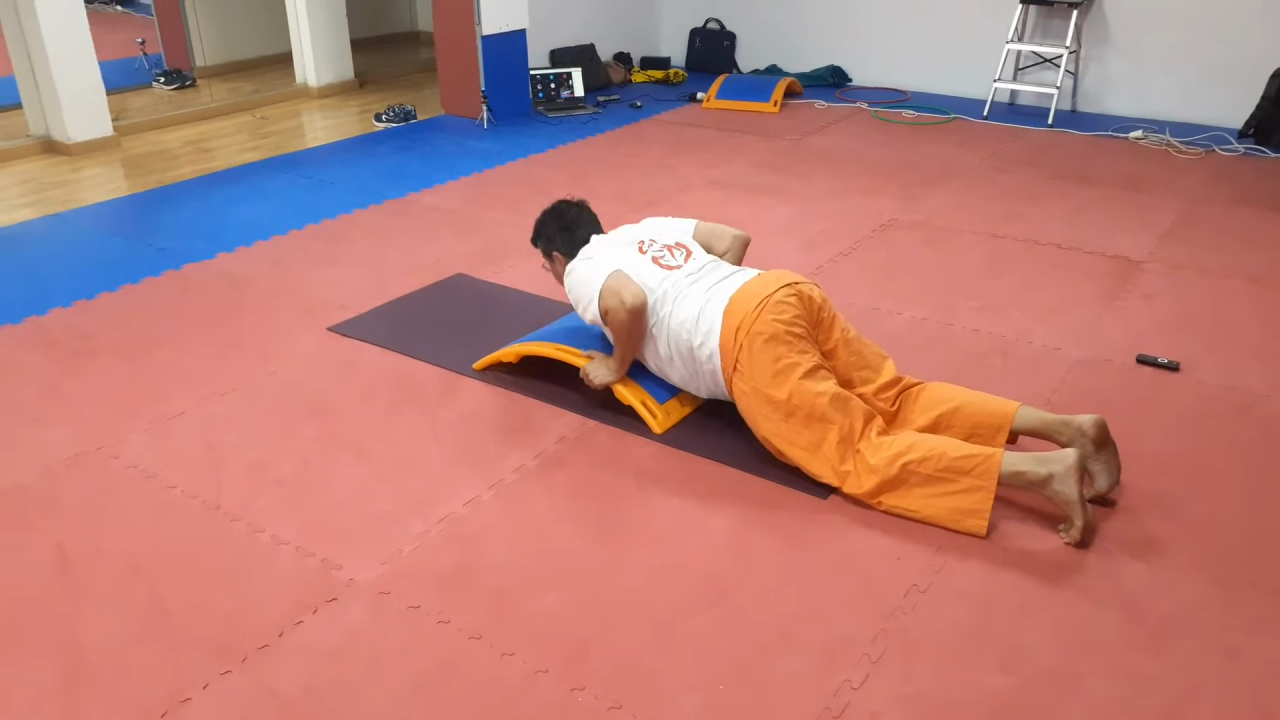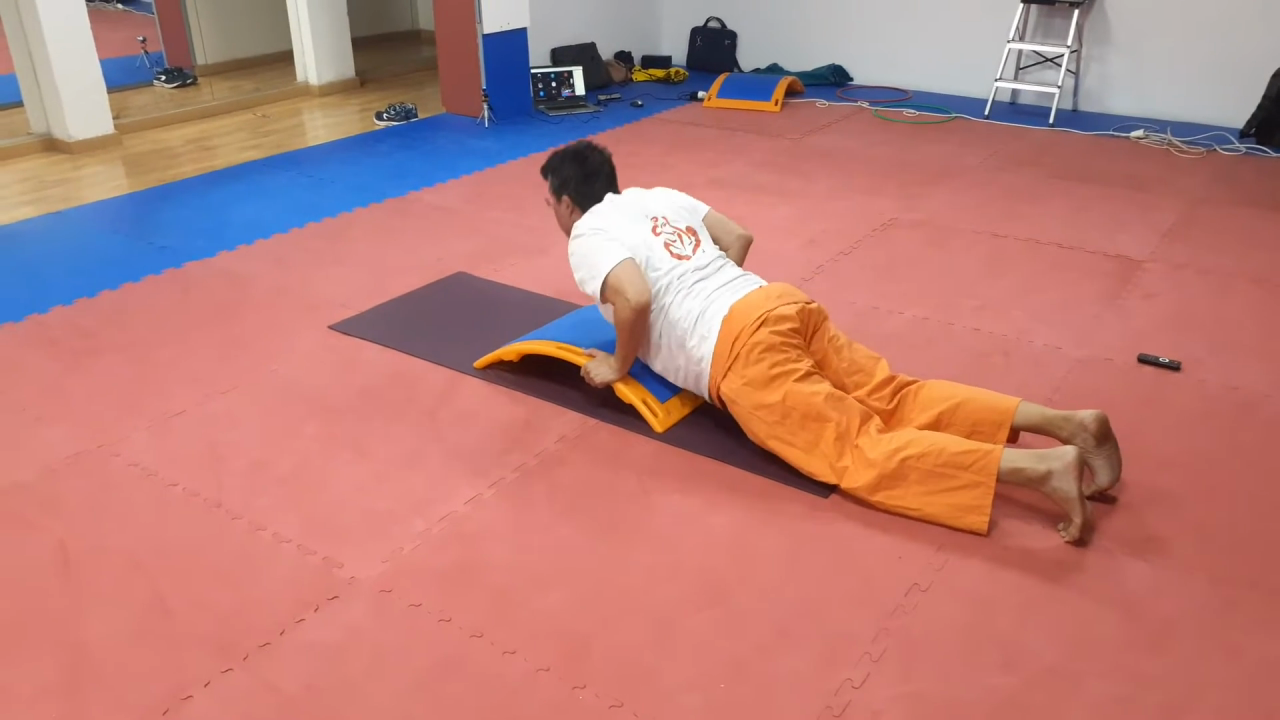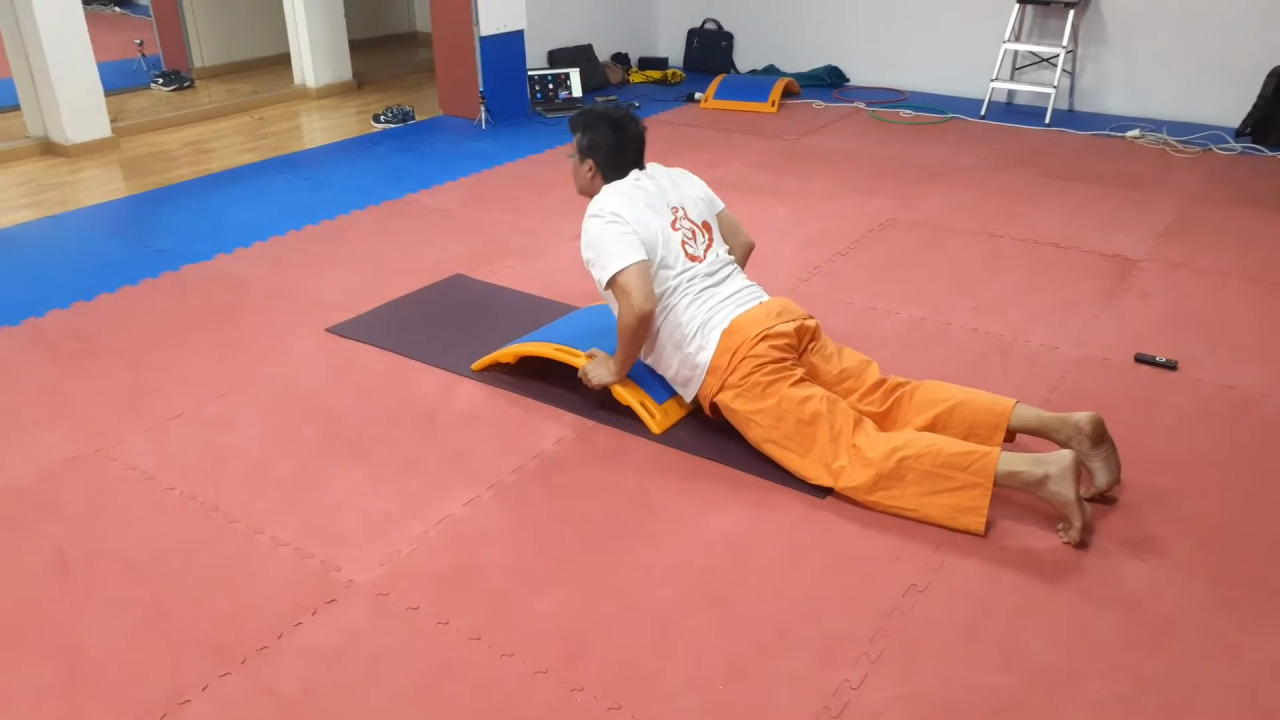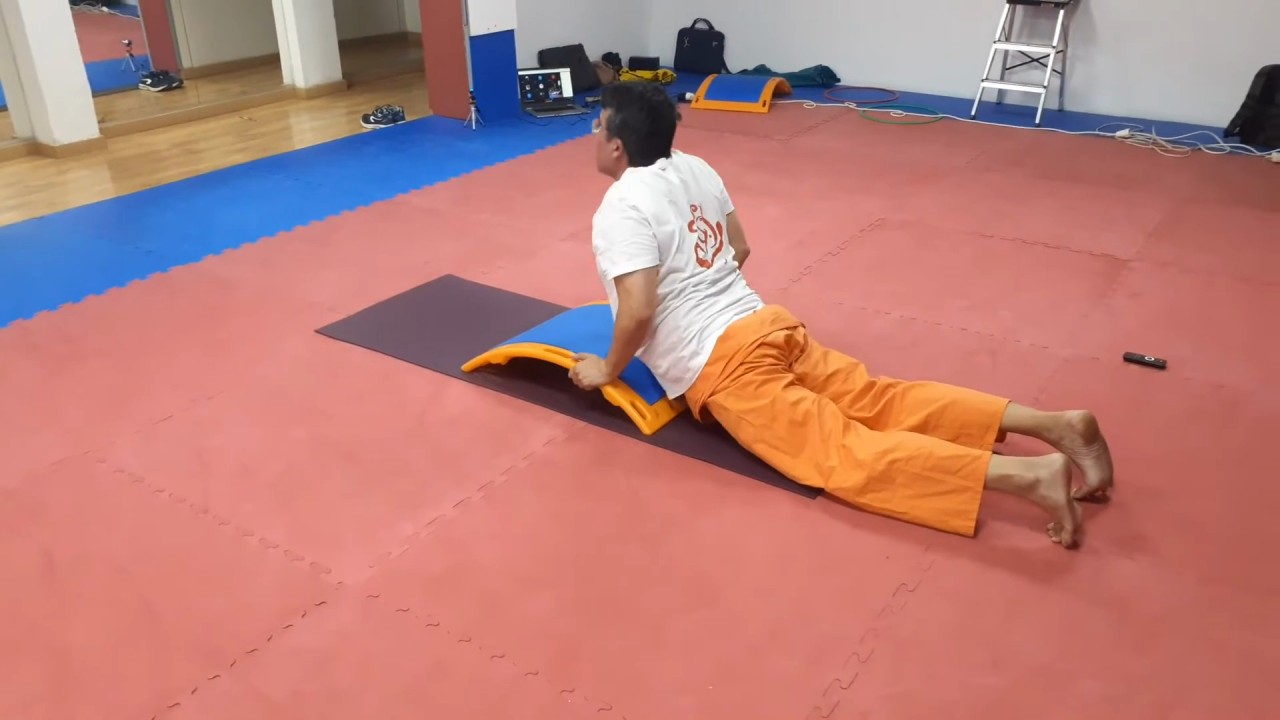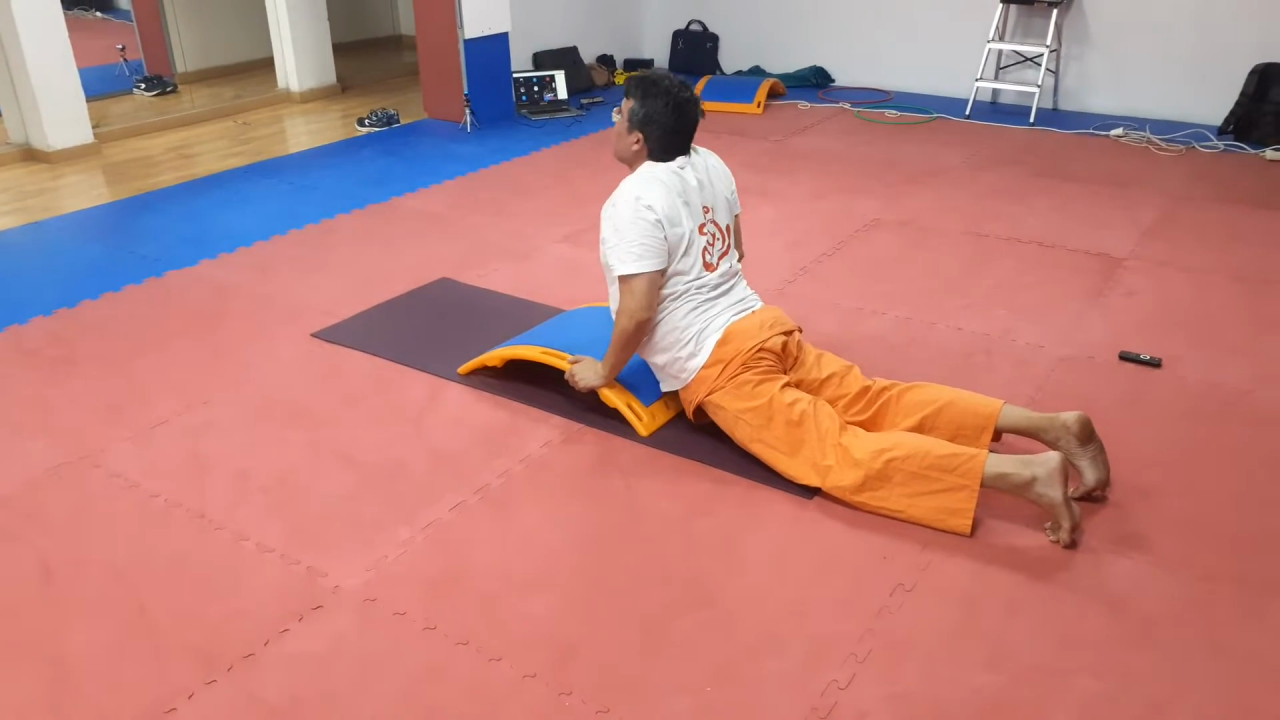
dt=0.3s
person 1, frame 1
left shoulder: (581, 271)
right shoulder: (648, 226)
left elbow: (629, 303)
right elbow: (735, 239)
left wrist: (618, 365)
left hip: (748, 339)
right hip: (783, 292)
left knee: (859, 455)
right knee: (898, 401)
left ankle: (1045, 471)
right ankle: (1069, 428)
person 1, frame 2
left shoulder: (587, 236)
right shoulder: (657, 197)
left elbow: (634, 298)
right elbow: (740, 235)
left wrist: (620, 364)
left hip: (745, 350)
right hip: (780, 302)
left knee: (859, 454)
right knee: (899, 401)
left ankle: (1042, 467)
right ankle: (1068, 423)
person 1, frame 3
left shoulder: (603, 217)
right shoulder: (675, 178)
left elbow: (639, 306)
left wrist: (618, 369)
left hip: (734, 363)
right hip: (774, 317)
left knee: (853, 456)
right knee: (895, 401)
left ankle: (1038, 471)
right ankle: (1065, 426)
person 1, frame 4
left shoulder: (621, 208)
right shoulder: (694, 168)
left elbow: (639, 310)
left wrist: (608, 369)
left hip: (723, 366)
right hip: (765, 324)
left knee: (845, 456)
right knee: (885, 403)
left ankle: (1029, 474)
right ankle: (1057, 424)
person 1, frame 5
left shoulder: (632, 202)
right shoulder: (709, 164)
left elbow: (639, 311)
left wrist: (605, 371)
left hip: (719, 367)
right hip: (762, 327)
left knee: (839, 456)
right knee: (880, 403)
left ankle: (1025, 474)
right ankle: (1053, 425)
